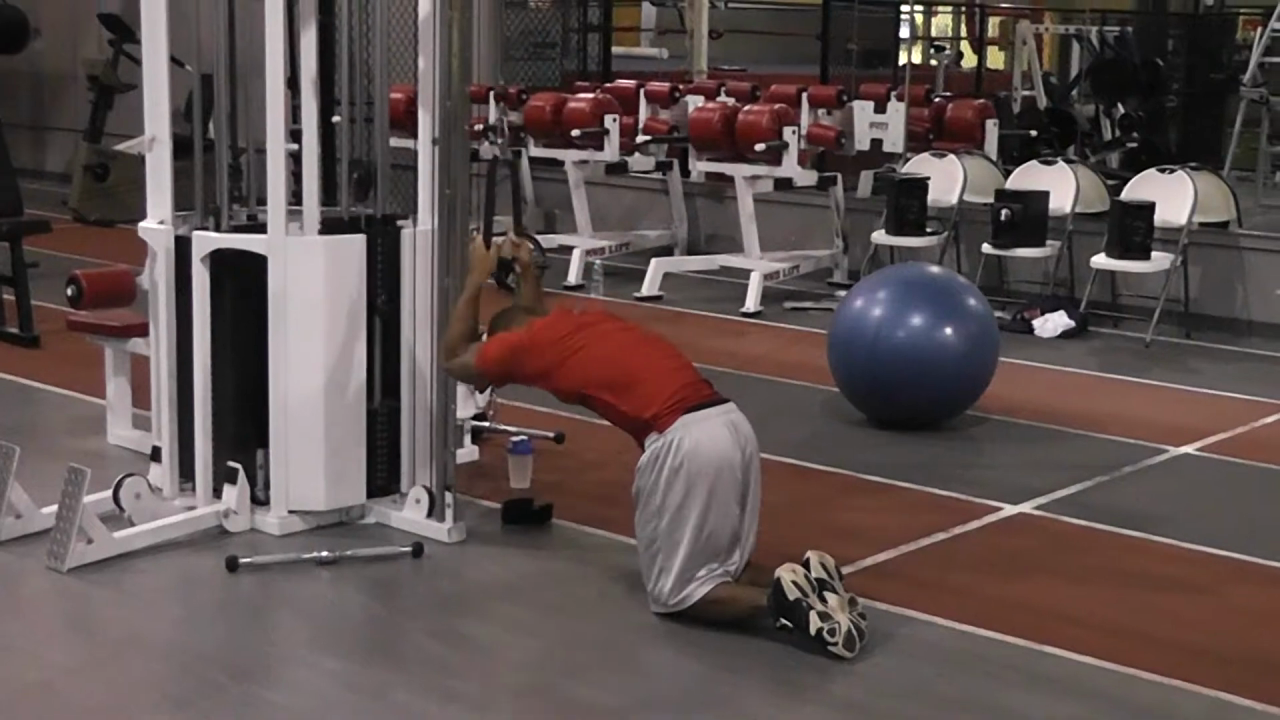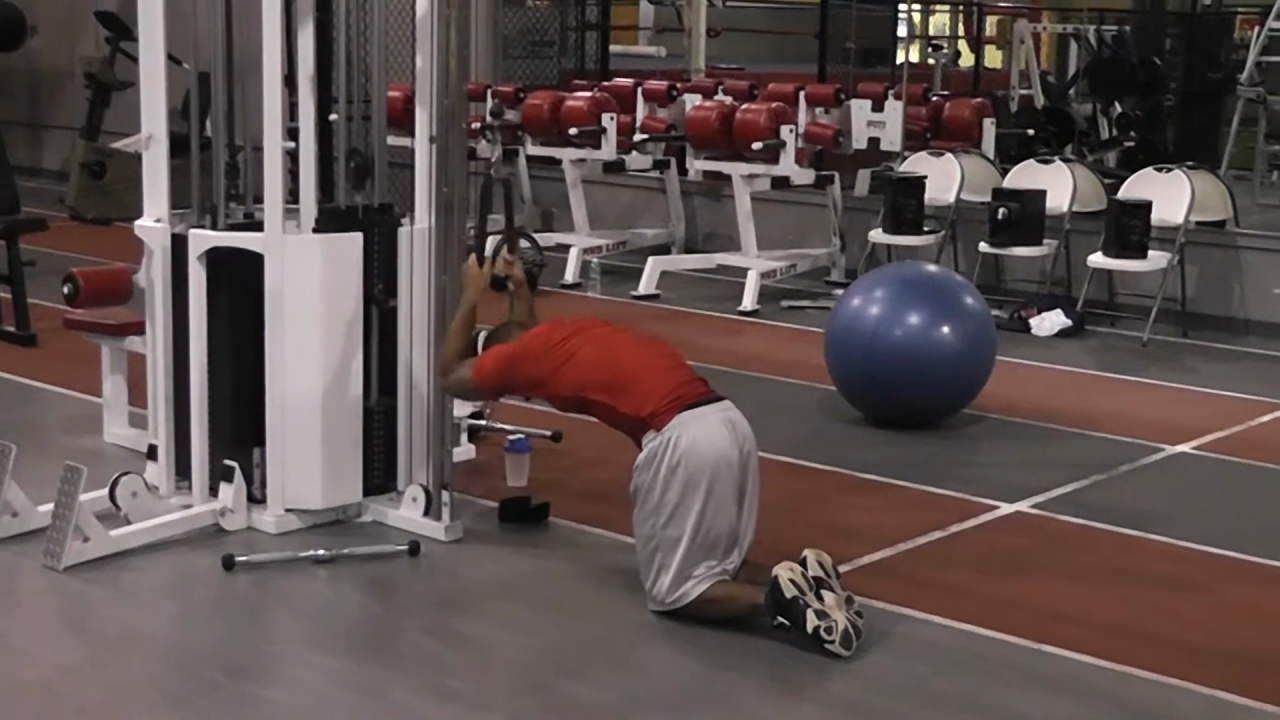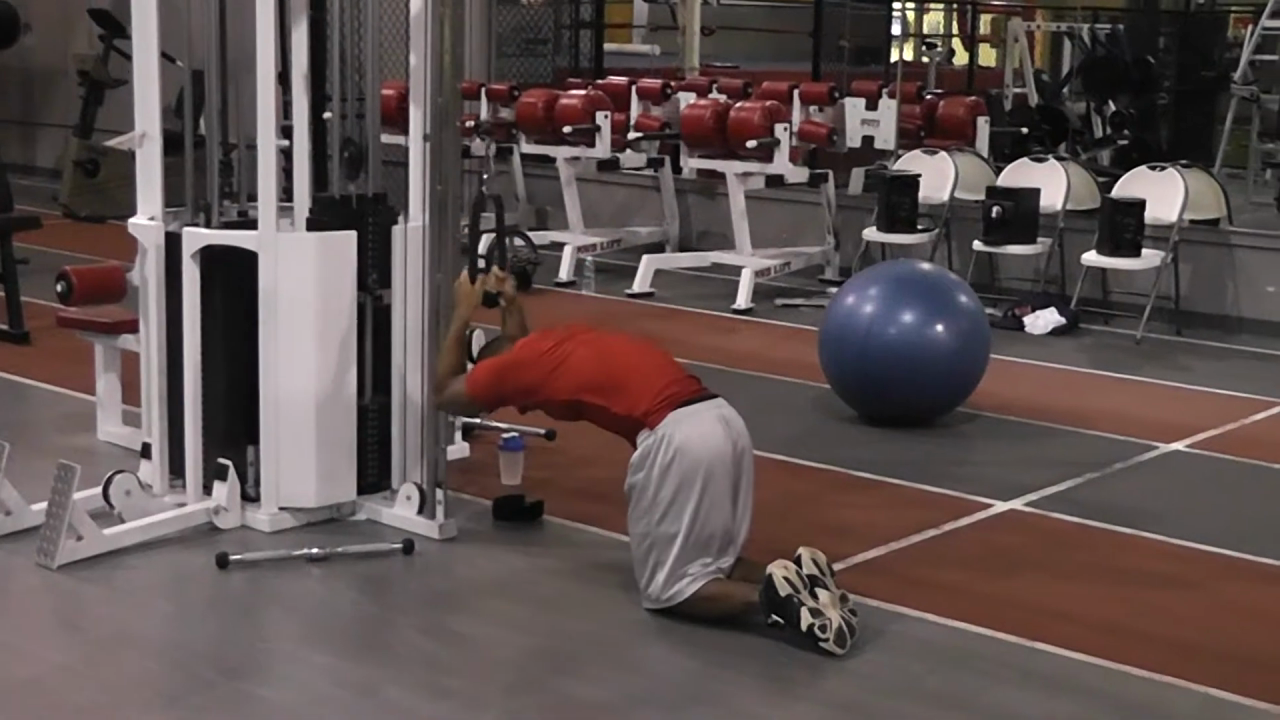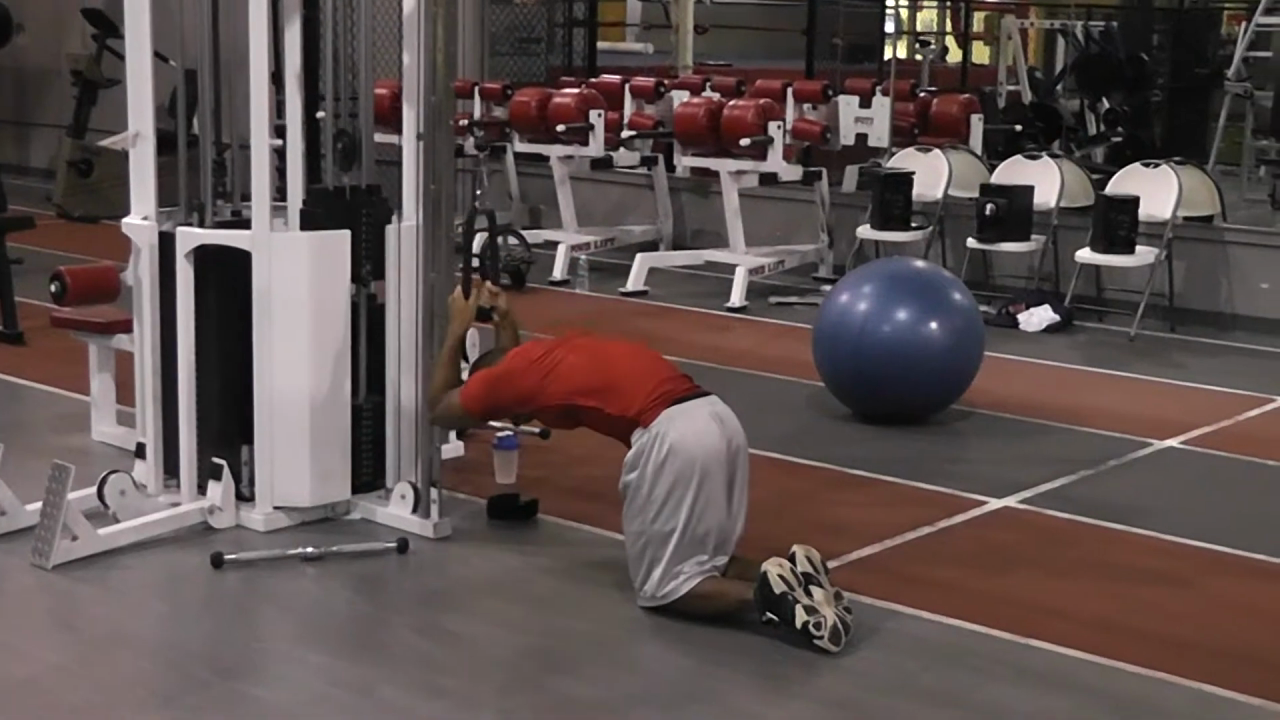
dt=0.1s
person 1, frame 1
left shoulder: (526, 344)
right shoulder: (586, 317)
left elbow: (456, 360)
left wrist: (477, 278)
right wrist: (527, 273)
left hip: (682, 443)
right hip: (731, 423)
left knee: (674, 595)
right knee: (719, 568)
left ankle: (777, 598)
right ankle: (802, 577)
person 1, frame 2
left shoulder: (520, 355)
right shoulder: (572, 331)
left elbow: (451, 378)
left wrist: (472, 297)
right wrist: (520, 292)
left hip: (682, 440)
right hip: (729, 421)
left knee: (672, 593)
right knee: (717, 568)
left ankle: (776, 596)
right ankle: (801, 576)
person 1, frame 3
left shoulder: (514, 364)
right shoulder: (561, 339)
left elbow: (446, 395)
left wrist: (463, 314)
right wrist: (512, 306)
left hip: (675, 437)
right hip: (723, 419)
left knee: (666, 591)
right knee: (710, 565)
left ankle: (770, 593)
right ankle: (794, 573)
person 1, frame 4
left shoulder: (508, 375)
right shoulder: (552, 352)
left elbow: (440, 410)
left wrist: (457, 329)
right wrist: (505, 323)
left hip: (672, 436)
right hip: (718, 417)
left knee: (662, 589)
right knee: (704, 562)
left ankle: (764, 592)
right ankle: (790, 570)
